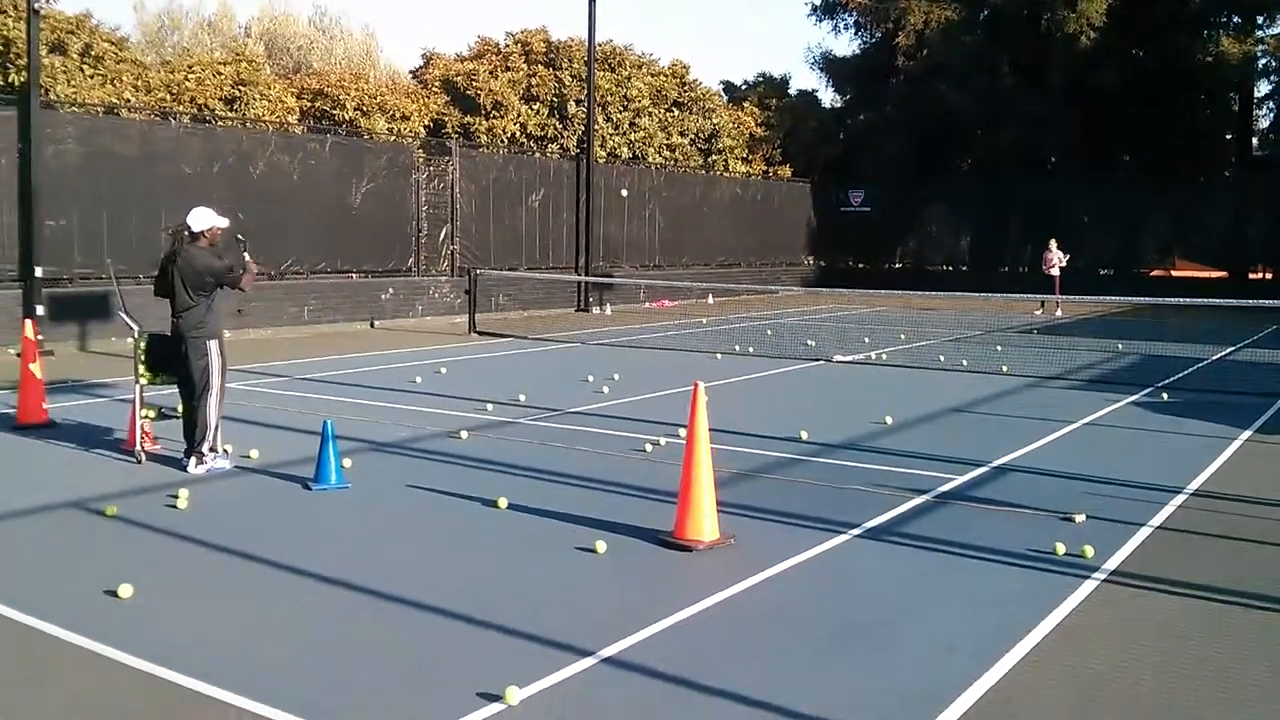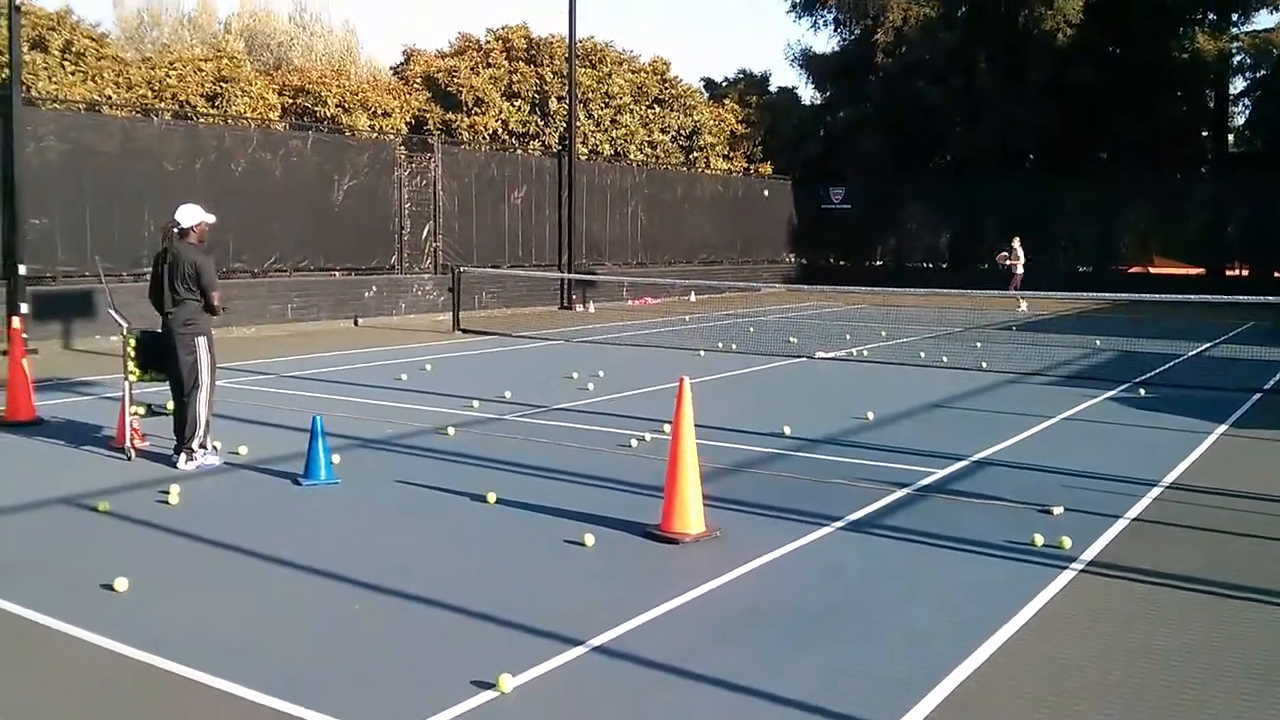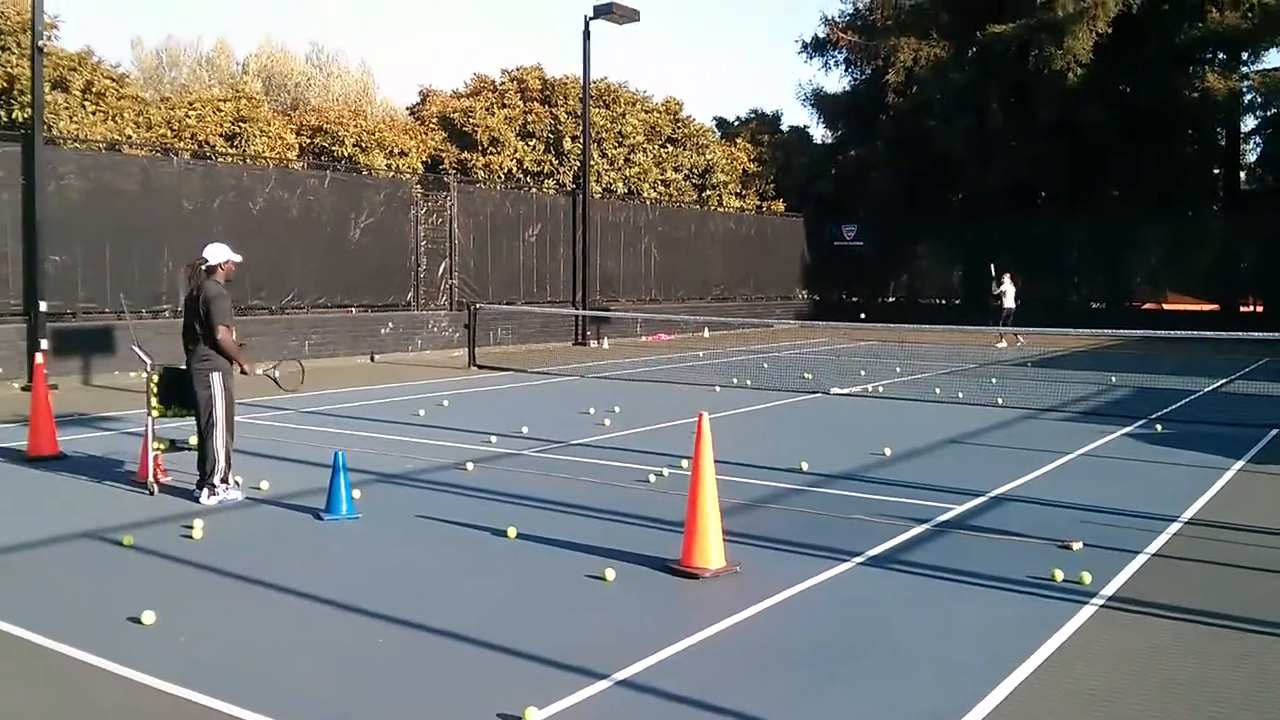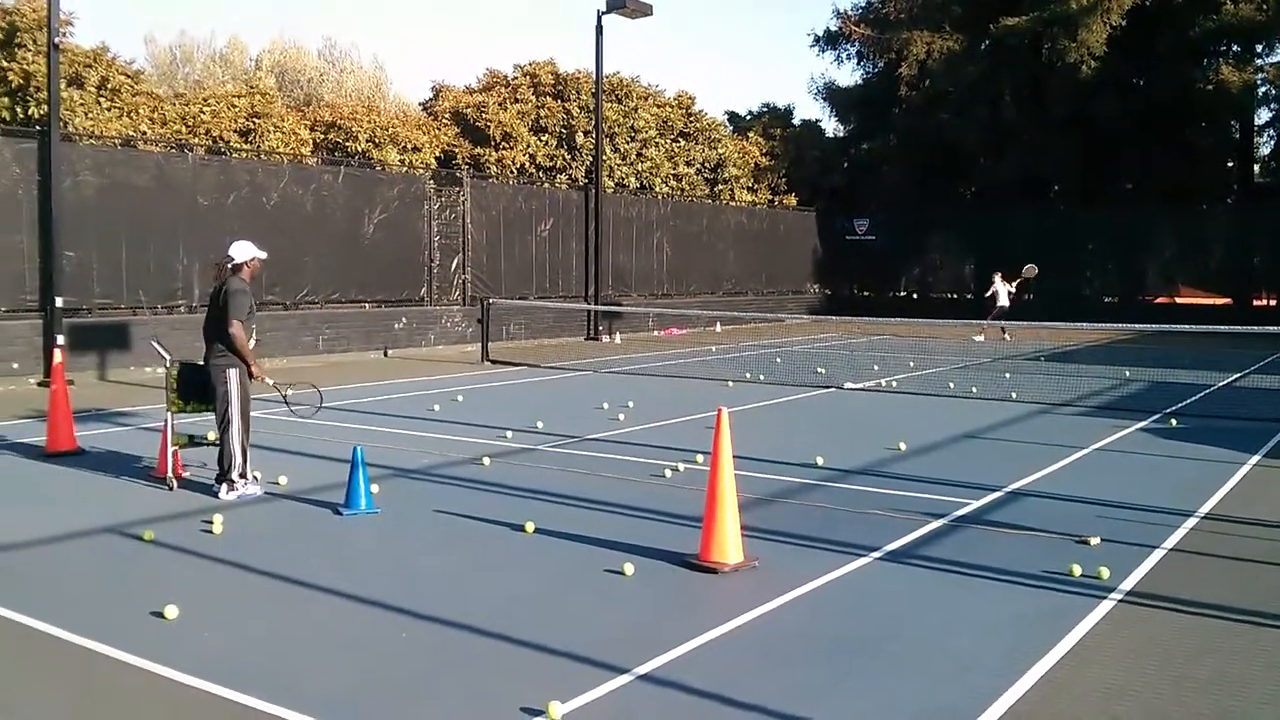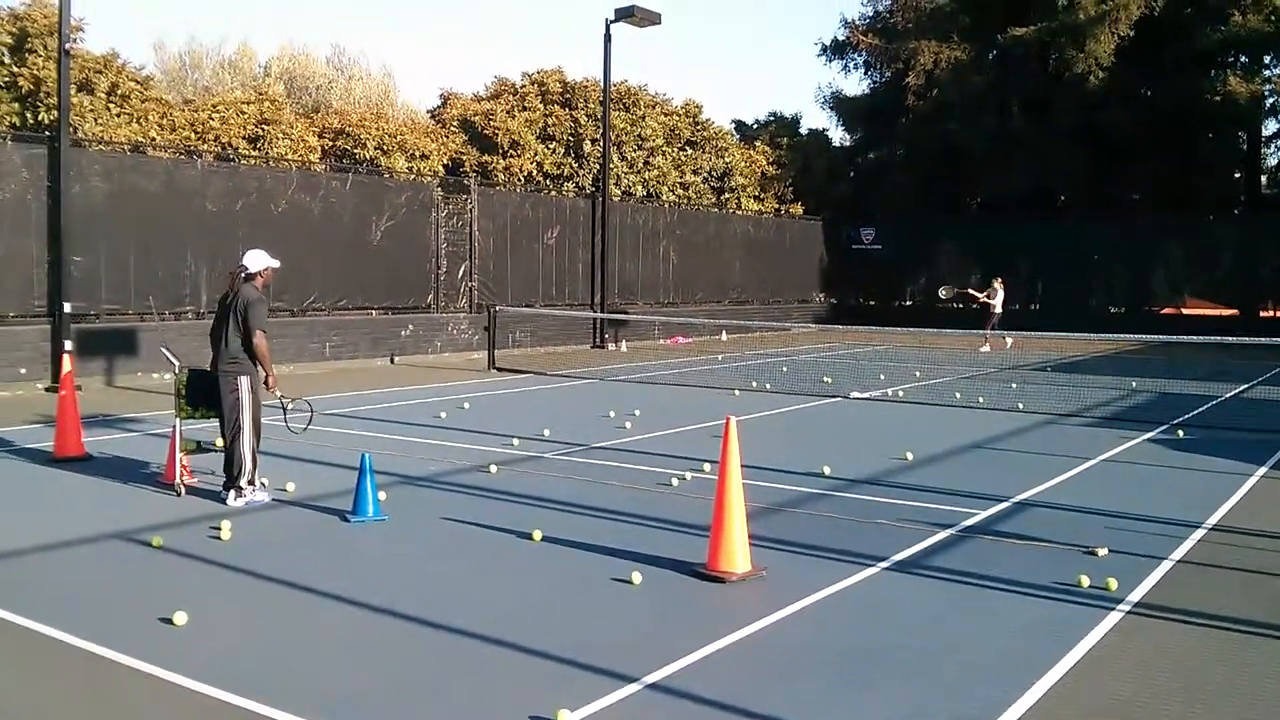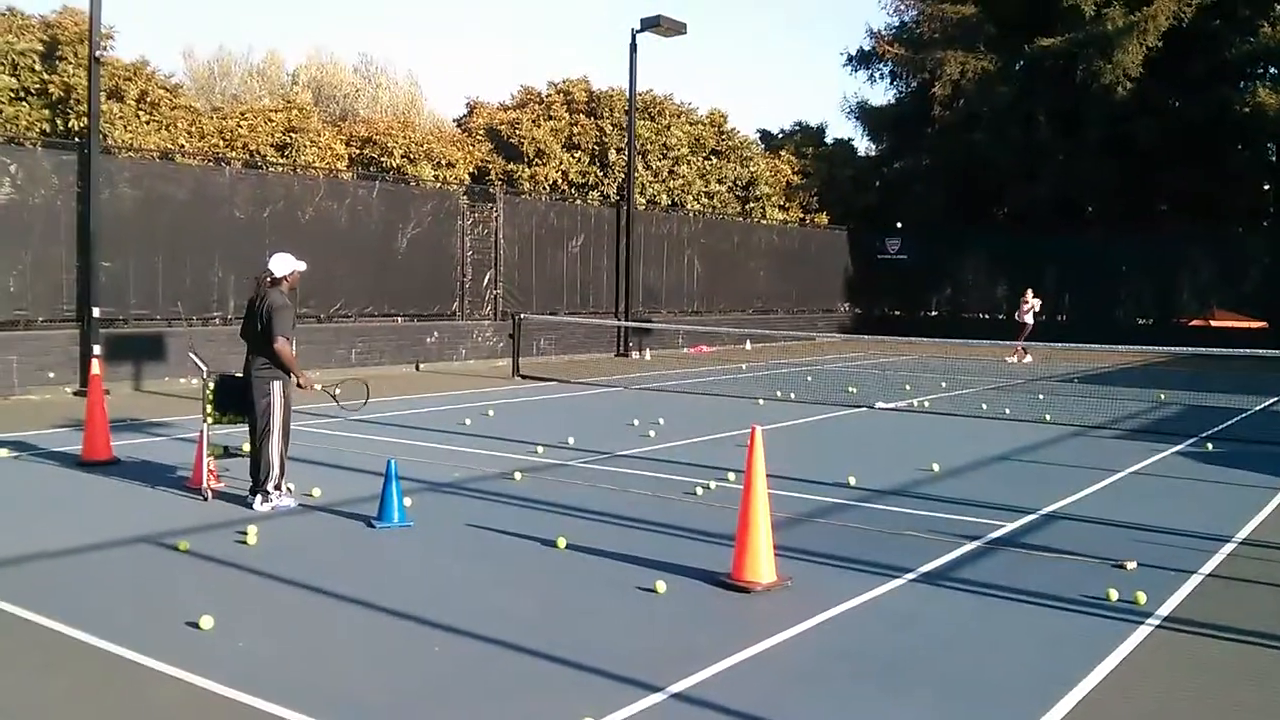
dt=0.4s
person 1, frame 1
left shoulder: (173, 256)
right shoulder: (209, 261)
left elbow: (160, 289)
right elbow: (244, 283)
right wrist: (250, 267)
left hip: (183, 333)
right hip: (204, 336)
left knee: (192, 394)
right knee: (209, 394)
left ankle: (195, 449)
right ankle: (201, 456)
person 1, frame 2
left shoulder: (164, 255)
right shoulder: (199, 257)
left elbow: (154, 296)
right elbow: (215, 301)
right wrist: (215, 309)
left hip: (173, 330)
right hip: (194, 332)
left knee: (183, 392)
right knee: (199, 391)
left ankle: (184, 446)
right ankle: (191, 453)
person 1, frame 3
left shoulder: (196, 291)
right shoulder: (218, 293)
left elbow: (188, 334)
right elbow: (221, 335)
right wrist: (243, 361)
left hip: (198, 367)
right hip: (213, 369)
left knee: (209, 428)
right knee: (219, 428)
left ankle: (207, 481)
right ankle: (214, 488)
person 1, frame 4
left shoulder: (223, 287)
right shoulder: (239, 289)
left elbow: (209, 327)
right elbow: (235, 329)
right wrist: (252, 363)
left hip: (219, 363)
right hip: (231, 365)
left knee: (231, 423)
right knee: (235, 424)
left ankle: (227, 476)
right ankle: (233, 483)
person 1, frame 5
left shoulder: (230, 295)
right shoulder: (256, 299)
left elbow: (214, 333)
right elbow: (257, 340)
right wrist: (270, 372)
left hip: (224, 369)
right hip: (240, 372)
left knee: (235, 430)
right knee: (245, 430)
left ankle: (234, 483)
right ankle: (241, 489)
person 1, frame 6
left shoulder: (257, 299)
right shoulder: (281, 304)
left elbow: (245, 333)
right elbow: (280, 345)
right wrist: (299, 374)
left hip: (255, 373)
right hip: (272, 377)
left knee: (262, 434)
right knee: (274, 435)
left ankle: (260, 488)
right ankle: (268, 494)
